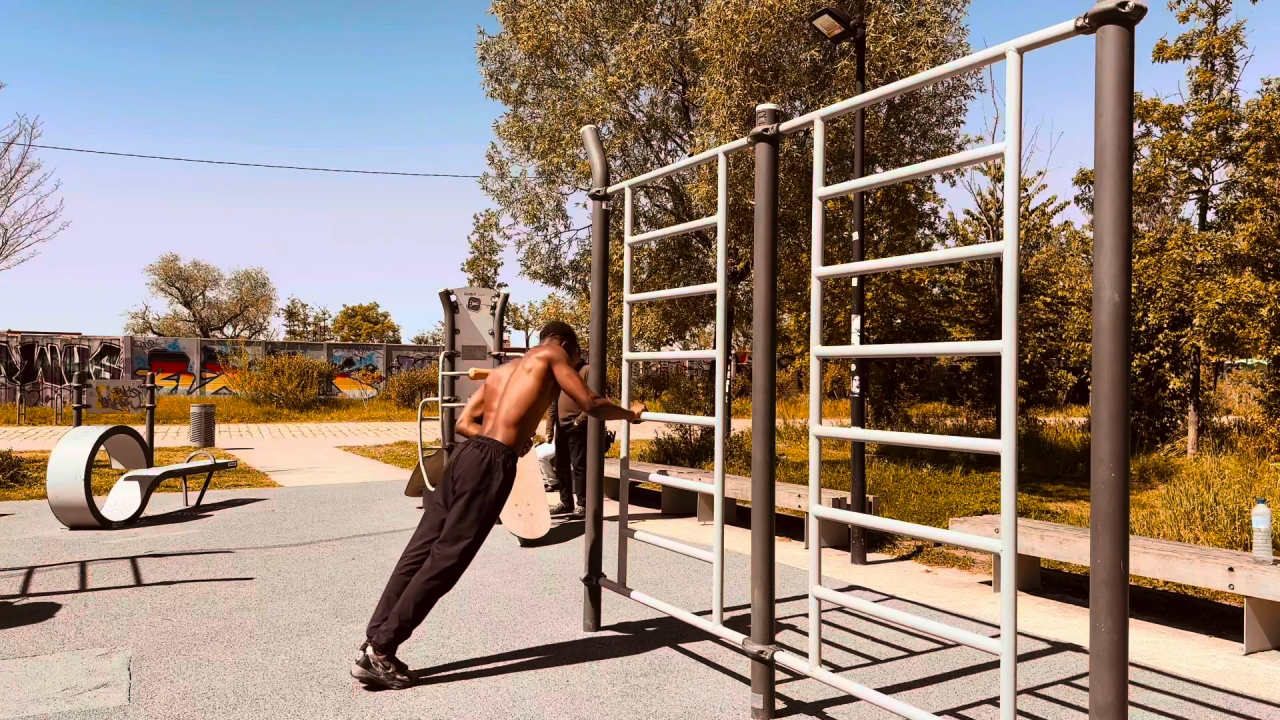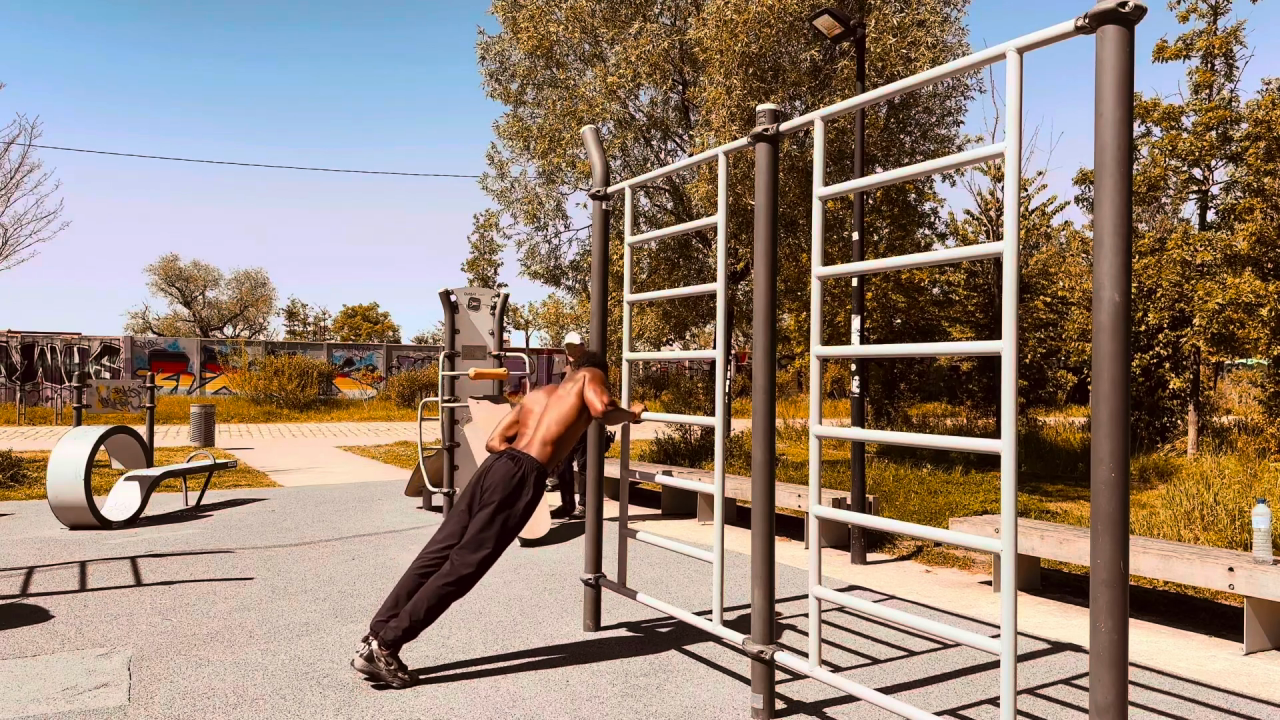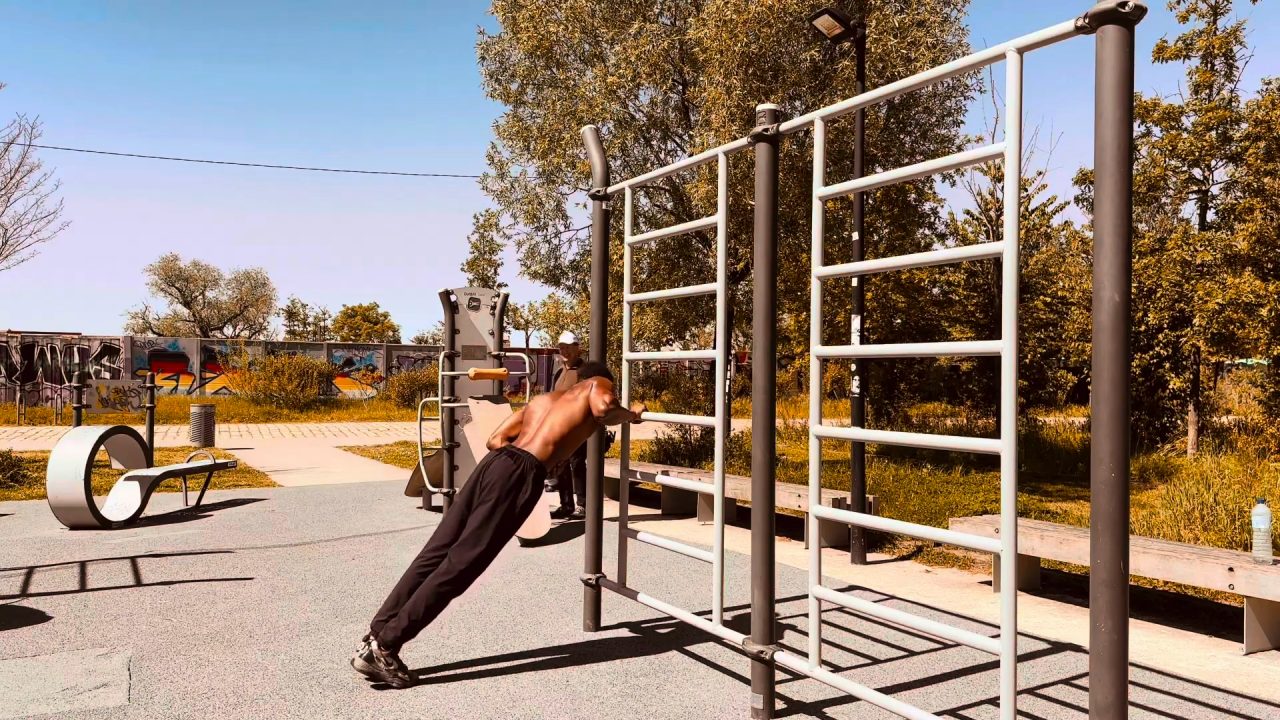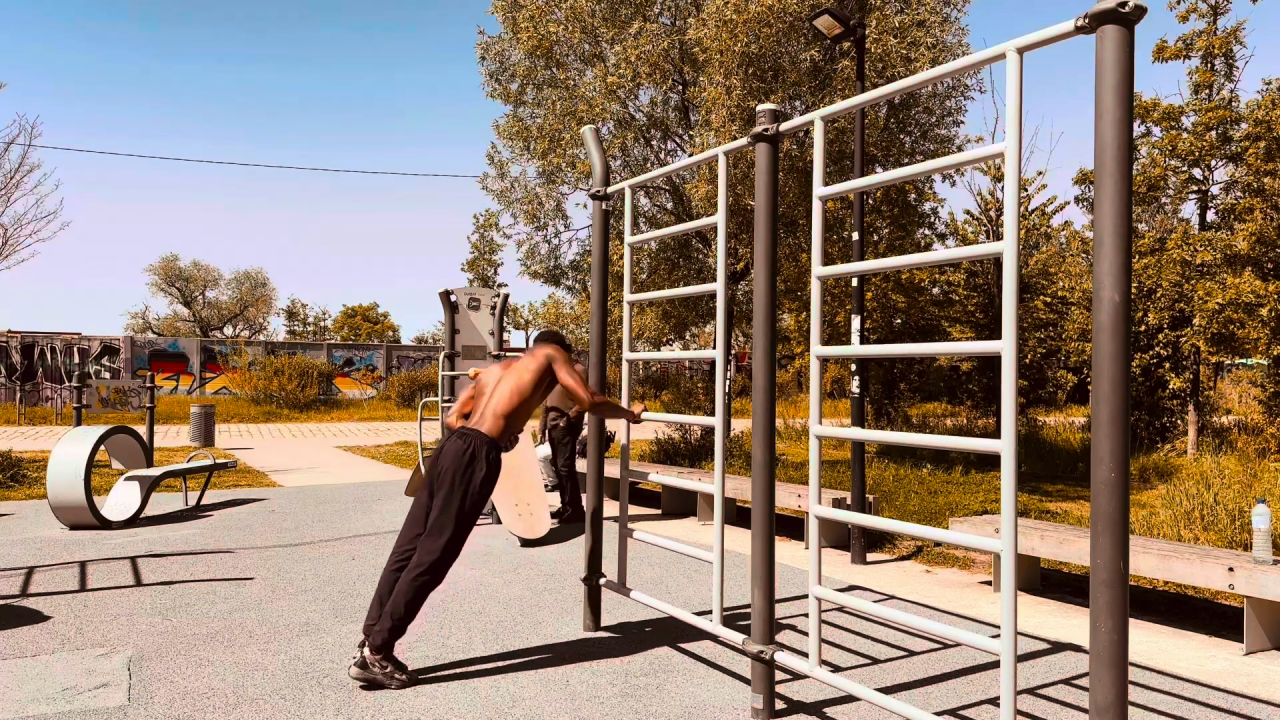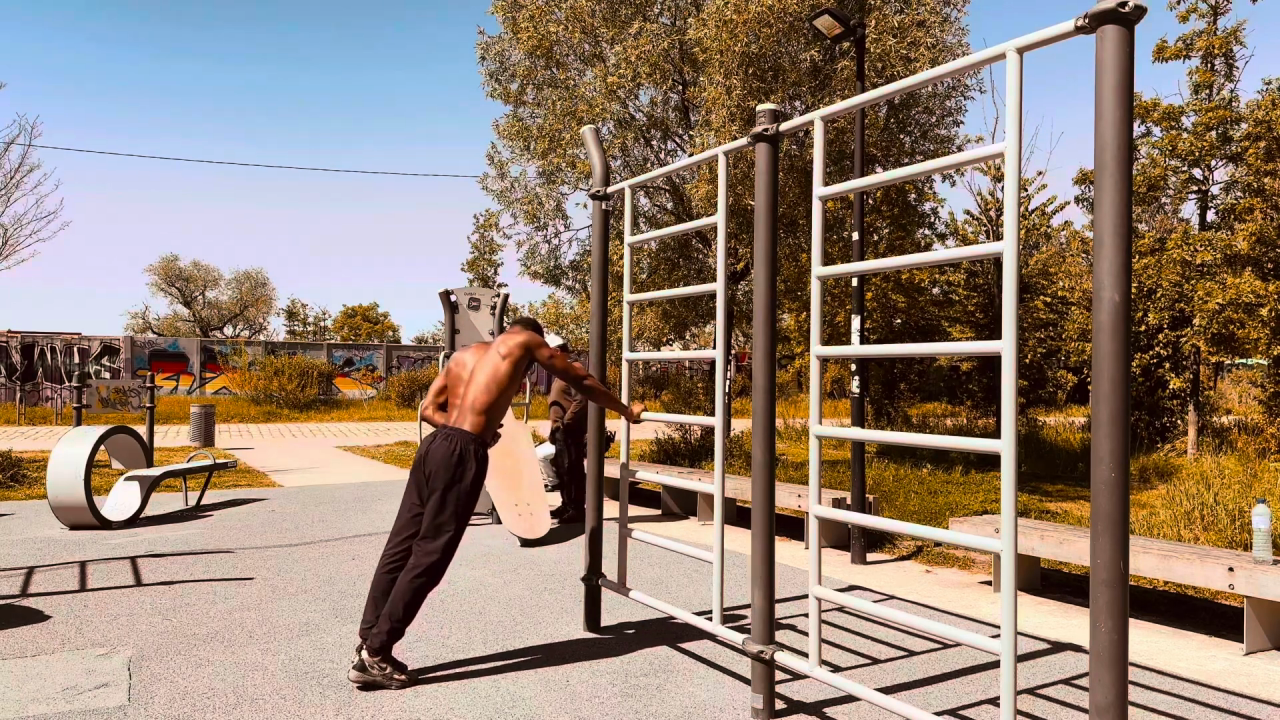
dt=0.5s
person 1, frame 1
left shoulder: (502, 370)
right shoulder: (550, 354)
right elbow: (591, 404)
right wrist: (630, 414)
left hip: (467, 454)
right hip: (492, 464)
left knee: (420, 554)
right knee: (445, 561)
left ankle: (374, 645)
right ankle: (379, 651)
person 1, frame 2
left shoulder: (536, 394)
right shoulder: (590, 376)
right elbow: (602, 409)
right wrist: (630, 414)
left hip: (496, 466)
right hip: (522, 478)
left knee: (436, 555)
right knee: (462, 567)
left ankle: (375, 640)
right ankle: (384, 648)
person 1, frame 3
left shoulder: (541, 398)
right shoulder: (599, 383)
right elbow: (604, 408)
right wrist: (630, 414)
left hip: (494, 462)
right hip: (520, 475)
left knee: (435, 555)
right knee: (459, 565)
left ankle: (375, 640)
right ankle: (383, 649)
person 1, frame 4
left shoulder: (496, 367)
right shoulder: (551, 352)
right elbow: (589, 401)
right wrist: (628, 413)
left hip: (451, 446)
right hip: (475, 457)
left knee: (408, 550)
right knee: (431, 558)
left ankle: (371, 645)
right ankle: (375, 654)
person 1, frame 5
left shoulder: (463, 354)
right shoulder: (526, 340)
left elbow: (428, 409)
right elbow: (581, 381)
right wrist: (626, 411)
left hip: (434, 445)
right hip: (462, 454)
left knee: (400, 550)
right knee: (428, 557)
left ankle: (370, 647)
right ankle: (374, 655)
